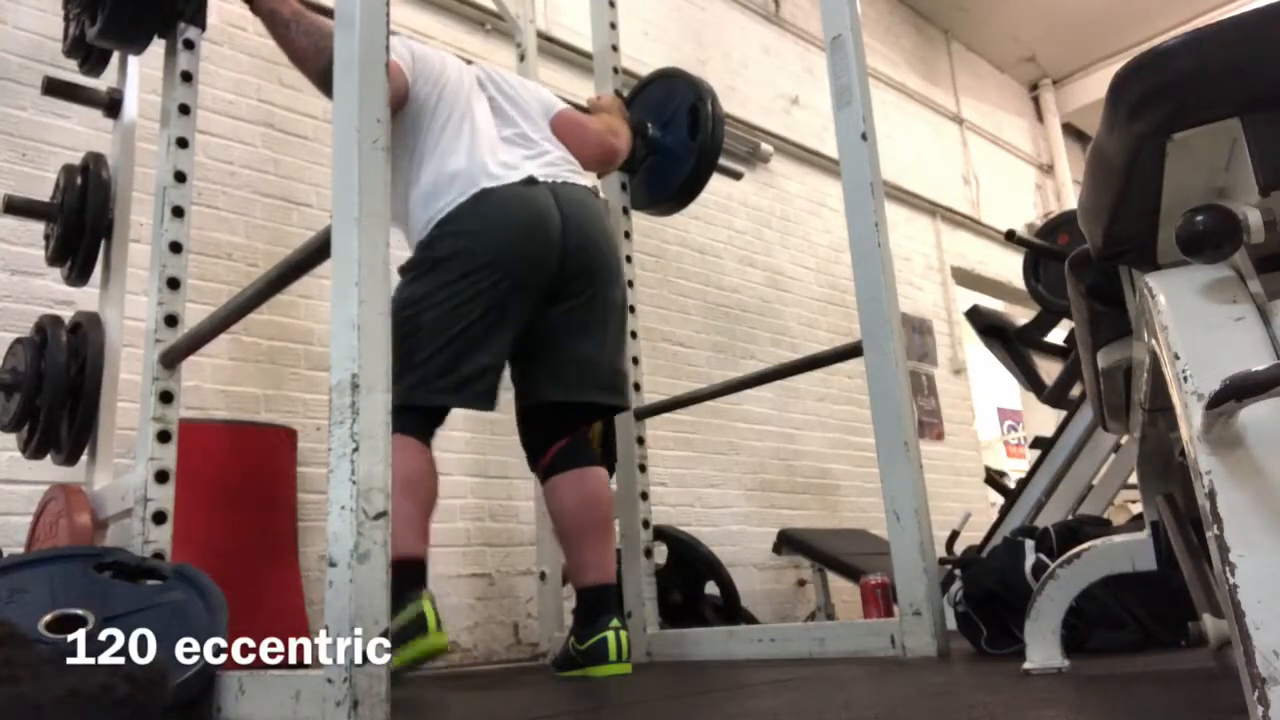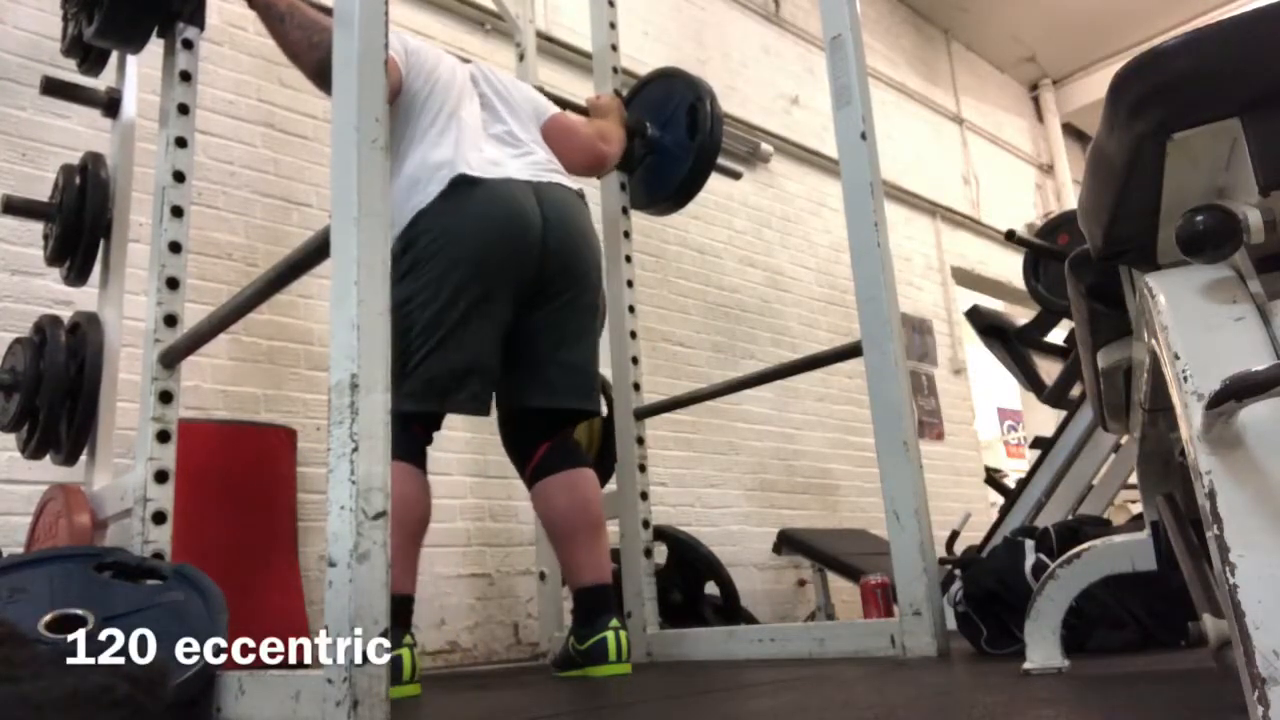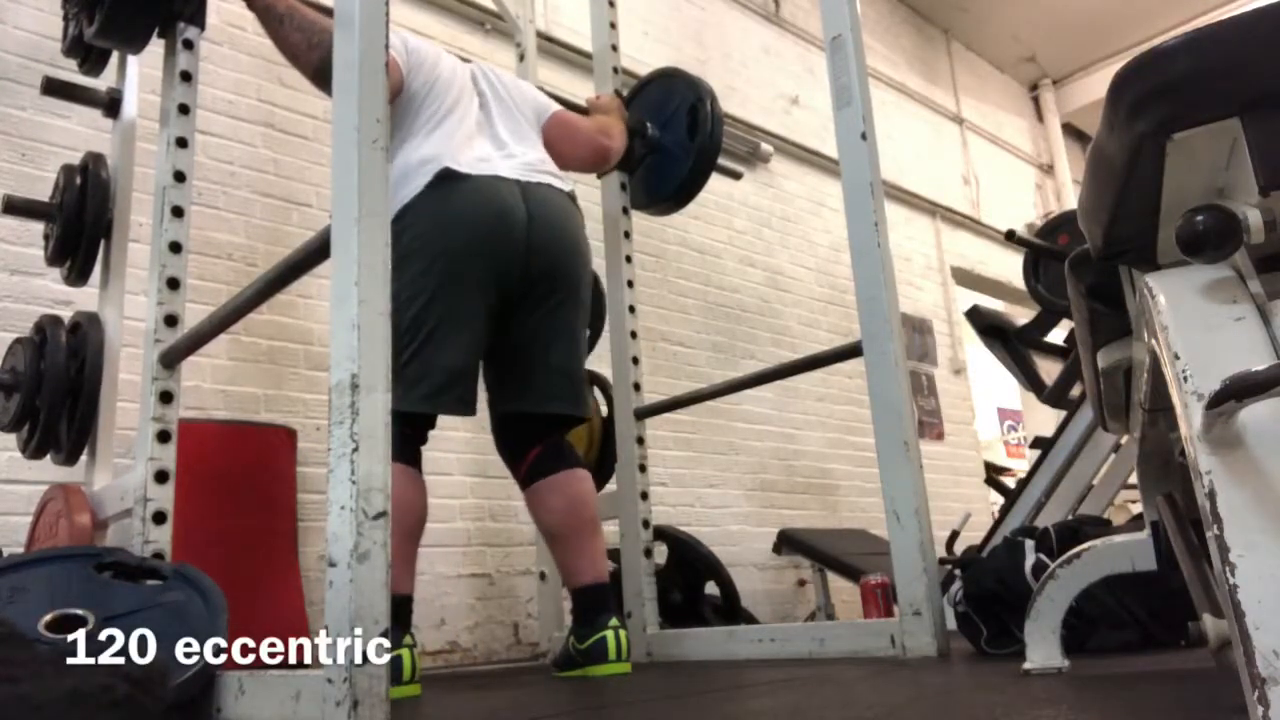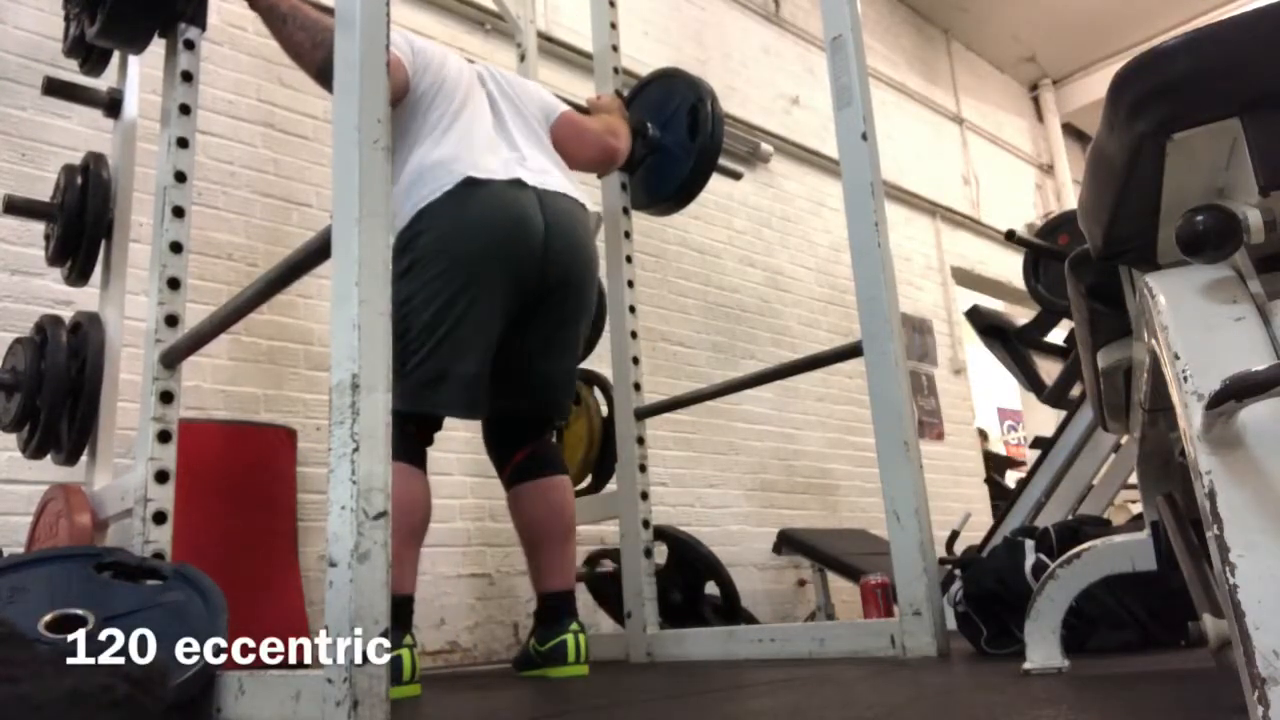
dt=0.4s
person 1, frame 1
left shoulder: (403, 55)
right shoulder: (507, 81)
right elbow: (603, 147)
right wrist: (616, 115)
left hip: (485, 221)
right hip: (583, 223)
left knee: (403, 406)
right knee: (560, 431)
left ankle: (404, 608)
right ankle: (600, 625)
person 1, frame 2
right shoulder: (500, 81)
right elbow: (595, 152)
right wrist: (611, 117)
left hip: (466, 217)
right hip: (564, 222)
left knee: (397, 423)
right knee: (544, 434)
left ankle: (388, 641)
right ankle: (599, 625)
person 1, frame 3
right shoulder: (503, 81)
right elbow: (597, 148)
right wrist: (612, 113)
left hip: (453, 212)
right hip: (552, 222)
left knee: (390, 423)
right knee: (536, 436)
left ankle: (388, 640)
right ankle: (599, 623)
person 1, frame 4
right shoulder: (510, 83)
right elbow: (604, 147)
right wrist: (614, 113)
left hip: (468, 220)
right hip: (564, 231)
left knee: (396, 423)
right knee: (522, 436)
left ankle: (388, 640)
right ankle: (558, 627)
